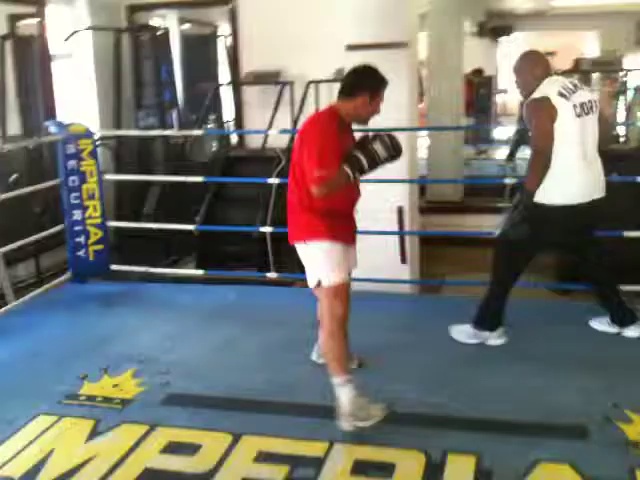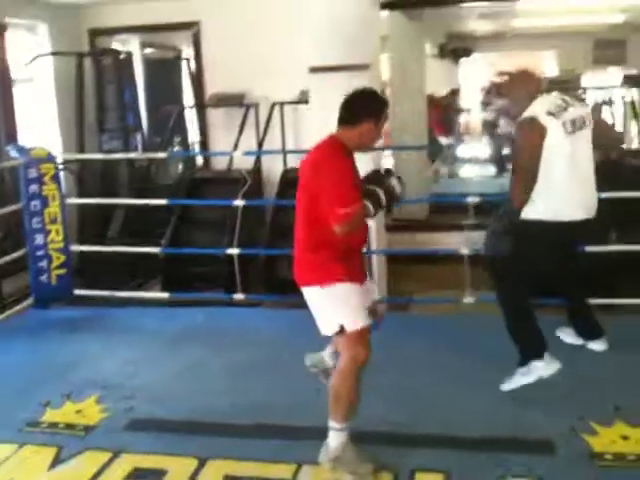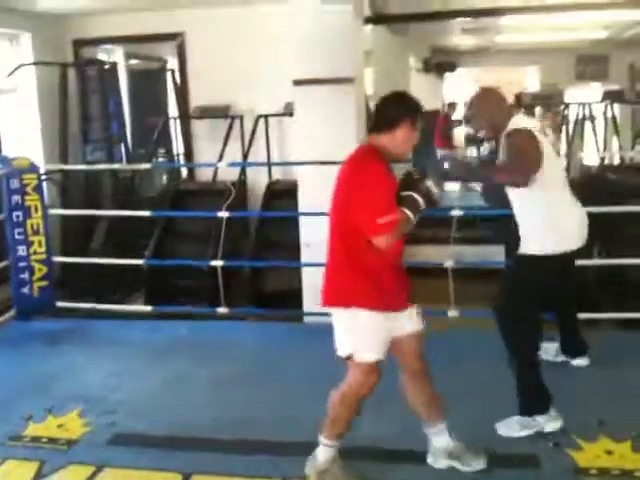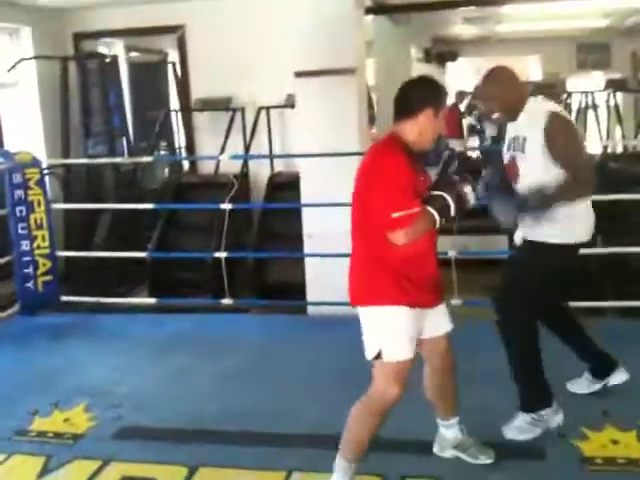
dt=0.3s
person 1, frame 1
left shoulder: (343, 126)
right shoulder: (320, 127)
right elbow: (320, 186)
left wrist: (366, 153)
right wrist: (361, 161)
left hip: (339, 225)
right hip: (316, 229)
left knee: (330, 293)
right knee: (337, 306)
left ankle: (326, 350)
right ankle: (348, 403)
person 1, frame 2
left shoulder: (336, 154)
right shoulder: (331, 160)
right elbow: (343, 224)
left wrist: (370, 188)
right wrist: (377, 198)
left hip: (341, 263)
right hip: (326, 269)
left knee: (368, 317)
right knee: (356, 351)
left ankle: (331, 359)
right ankle: (336, 445)
person 1, frame 3
left shoulder: (376, 165)
right shoulder: (364, 169)
right elbow: (384, 236)
left wrist: (408, 193)
right wrist: (415, 200)
left hip: (387, 287)
right hip: (358, 293)
left knee: (414, 361)
right knee: (362, 379)
left ankle: (442, 445)
person 1, frame 4
left shoulder: (407, 157)
right shoulder: (384, 161)
right elbow: (402, 232)
left wrist: (448, 185)
right wrist: (446, 202)
left hip: (420, 282)
right hip: (385, 290)
left knee: (442, 358)
right knee: (388, 388)
left ankle: (450, 435)
person 2, frame 1
left shoulder: (539, 102)
right shoulder: (583, 91)
left elbow: (541, 158)
right elbow: (601, 131)
left wrist: (522, 203)
left hip: (556, 198)
right hip: (590, 190)
left knee: (508, 253)
right knee: (586, 251)
left ankle: (487, 326)
person 2, frame 2
left shoulder: (530, 122)
right shoulder: (578, 107)
left elbow: (525, 176)
right elbow: (606, 140)
left wrist: (505, 219)
left hip: (546, 216)
right hip: (582, 209)
left knee: (506, 274)
right knee: (564, 267)
left ankle: (535, 357)
right ankle: (589, 332)
person 2, frame 3
left shoulder: (518, 134)
right shoulder: (522, 129)
left elbow: (520, 177)
left wrist: (468, 170)
left hip: (549, 241)
right hip: (566, 230)
left knee: (512, 314)
right knee: (557, 292)
left ankle: (537, 411)
right ankle: (573, 349)
person 2, frame 4
left shoulder: (550, 121)
right shoulder: (516, 123)
left elbow: (584, 179)
left wrist: (544, 199)
right wrist: (495, 181)
left hip: (556, 233)
right hip: (536, 231)
left knee: (511, 307)
right knee: (544, 304)
left ankle: (539, 407)
right ankle: (605, 368)
